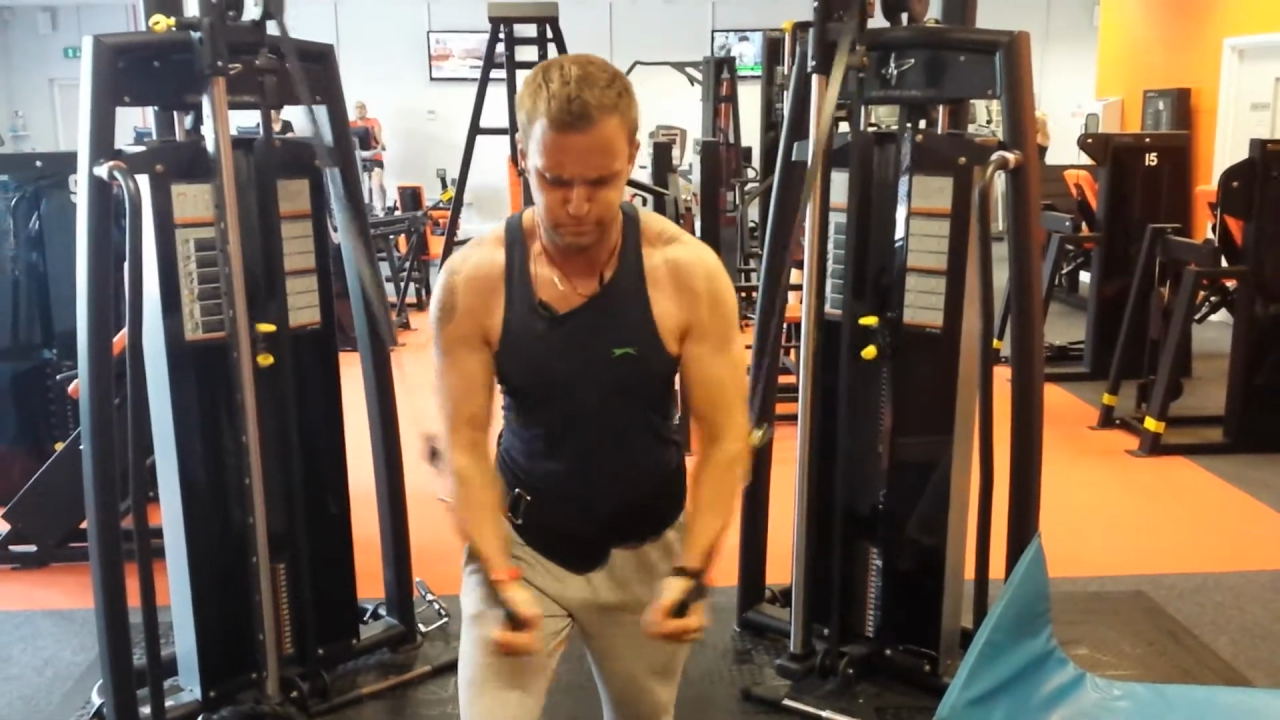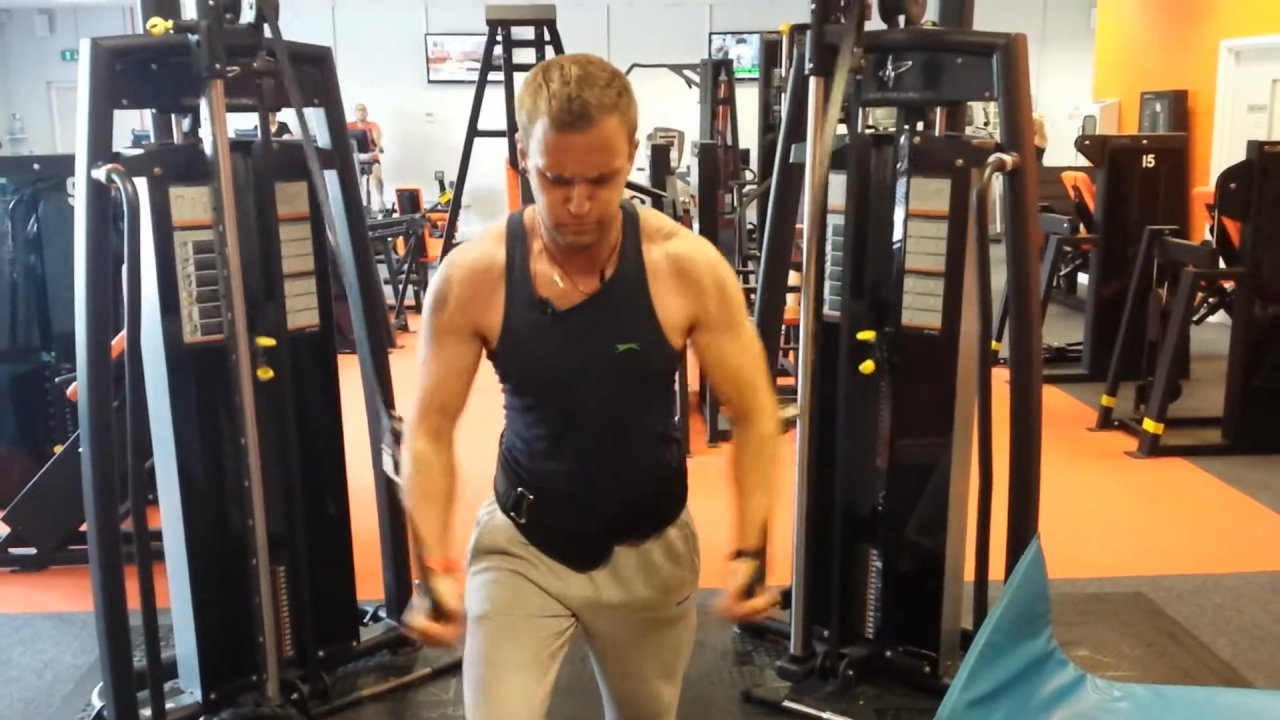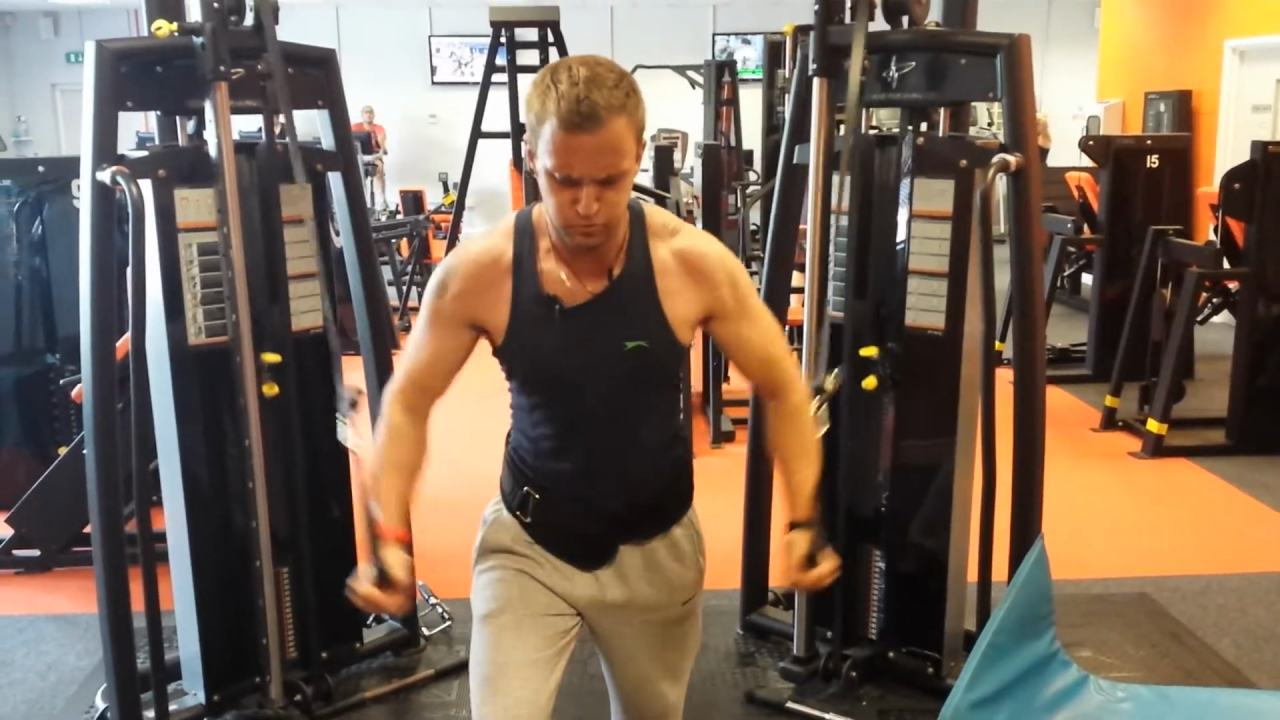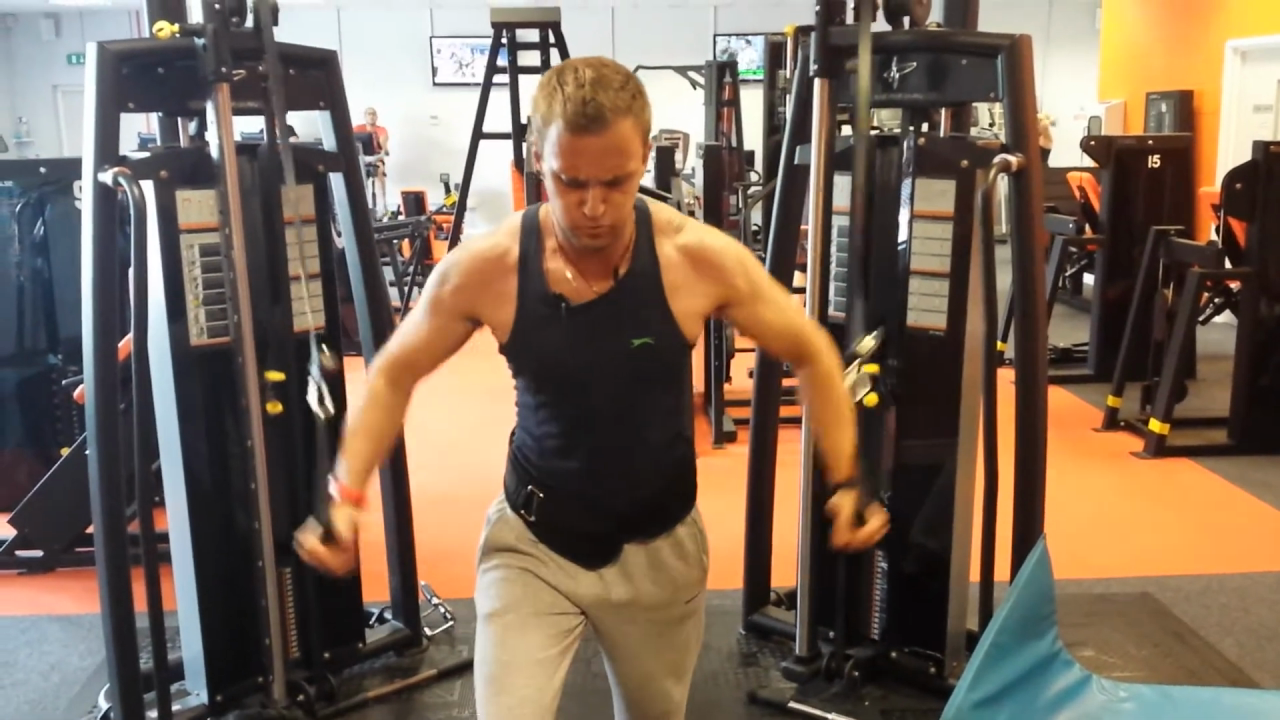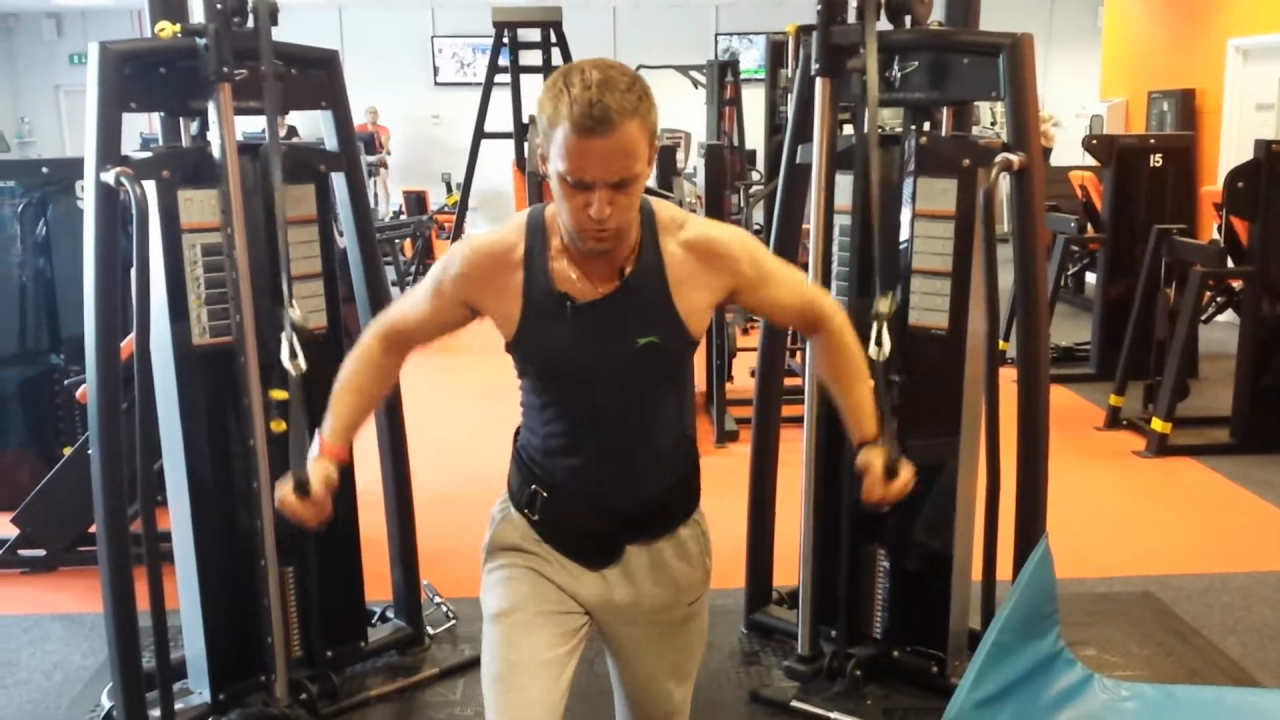
dt=0.1s
person 1, frame 1
left shoulder: (688, 273)
right shoulder: (472, 279)
left elbow: (725, 440)
right elbow: (465, 446)
left wrist: (689, 573)
right wrist: (503, 580)
left hip: (647, 546)
right hip: (521, 540)
person 1, frame 2
left shoulder: (687, 266)
right shoulder: (472, 276)
left elbow: (754, 417)
right elbow: (429, 431)
left wrist: (748, 553)
right wrist: (437, 569)
left hip: (649, 544)
right hip: (522, 543)
person 1, frame 3
left shoulder: (695, 263)
right shoulder: (477, 272)
left elbow: (784, 388)
right elbow: (407, 404)
left wrist: (803, 520)
right wrist: (389, 538)
left hip: (656, 544)
right hip: (528, 542)
person 1, frame 4
left shoulder: (702, 257)
right shoulder: (485, 267)
left elbow: (808, 352)
right elbow: (392, 375)
left wrist: (846, 482)
right wrist: (347, 498)
left hip: (659, 542)
right hip: (532, 541)
person 1, frame 5
left shoulder: (707, 252)
right shoulder: (489, 263)
left elbow: (822, 319)
right elbow: (388, 338)
left wrist: (868, 441)
right wrist: (327, 453)
left hip: (663, 543)
right hip: (536, 541)
